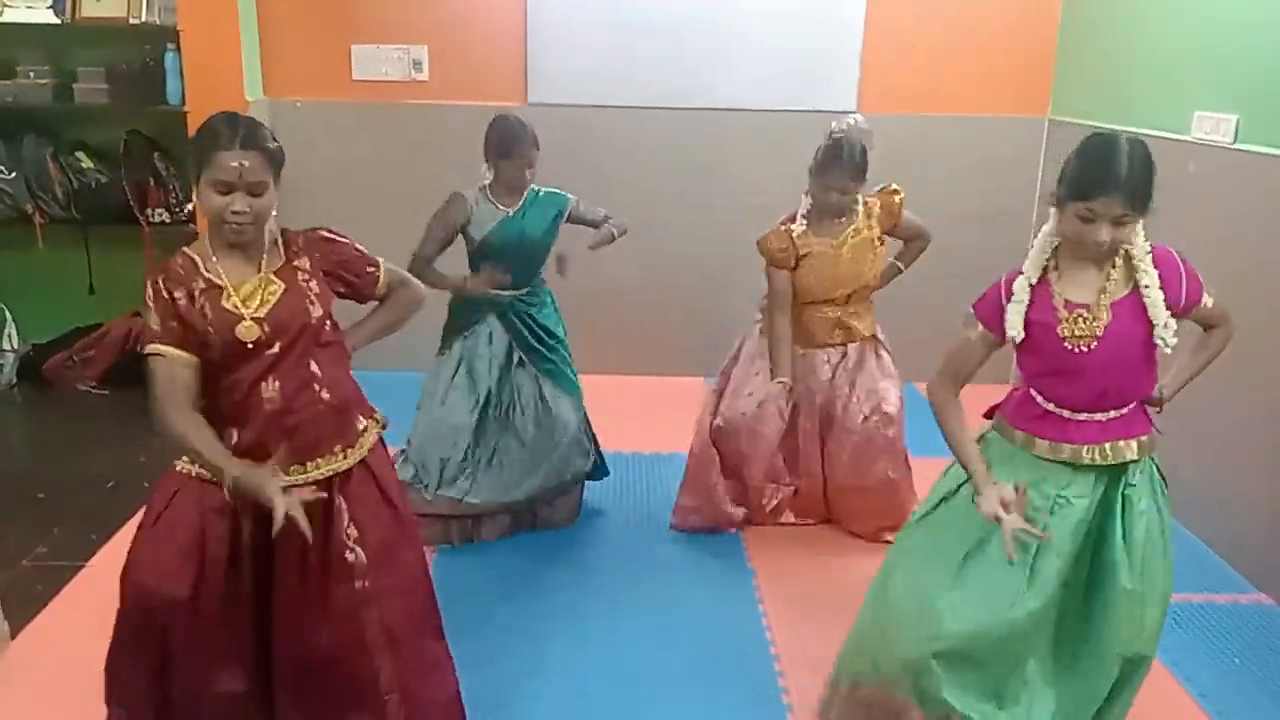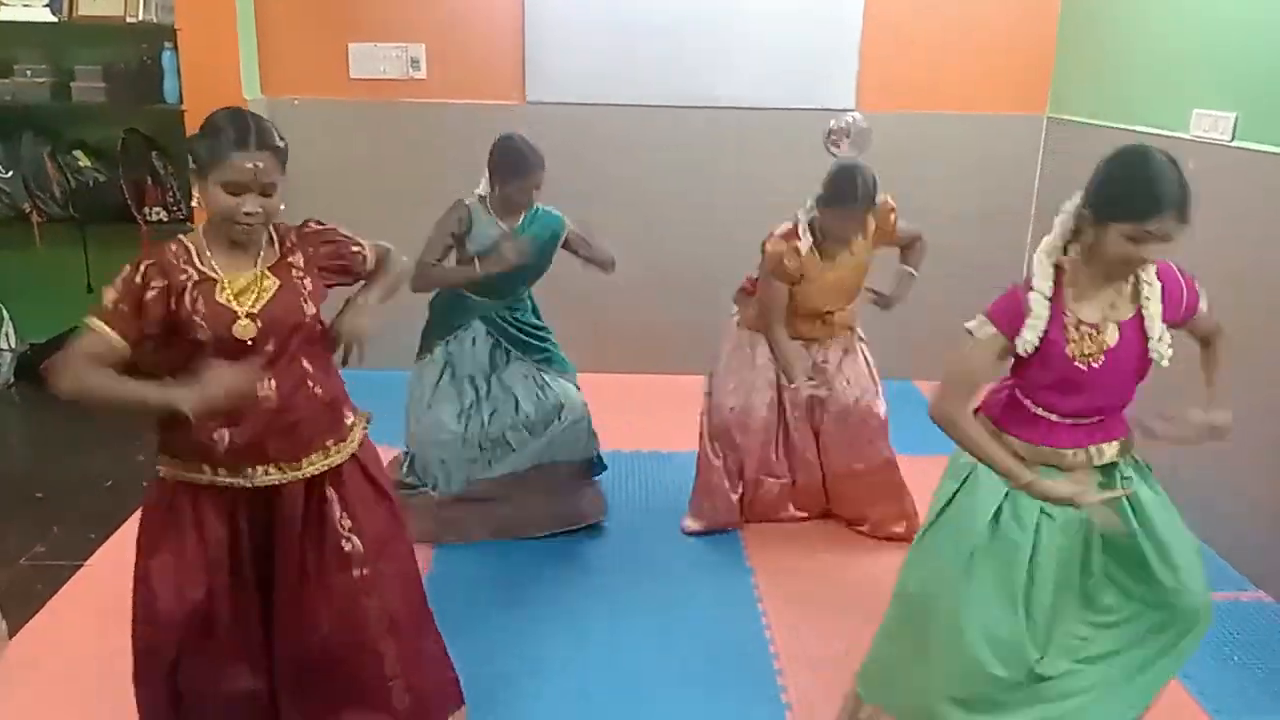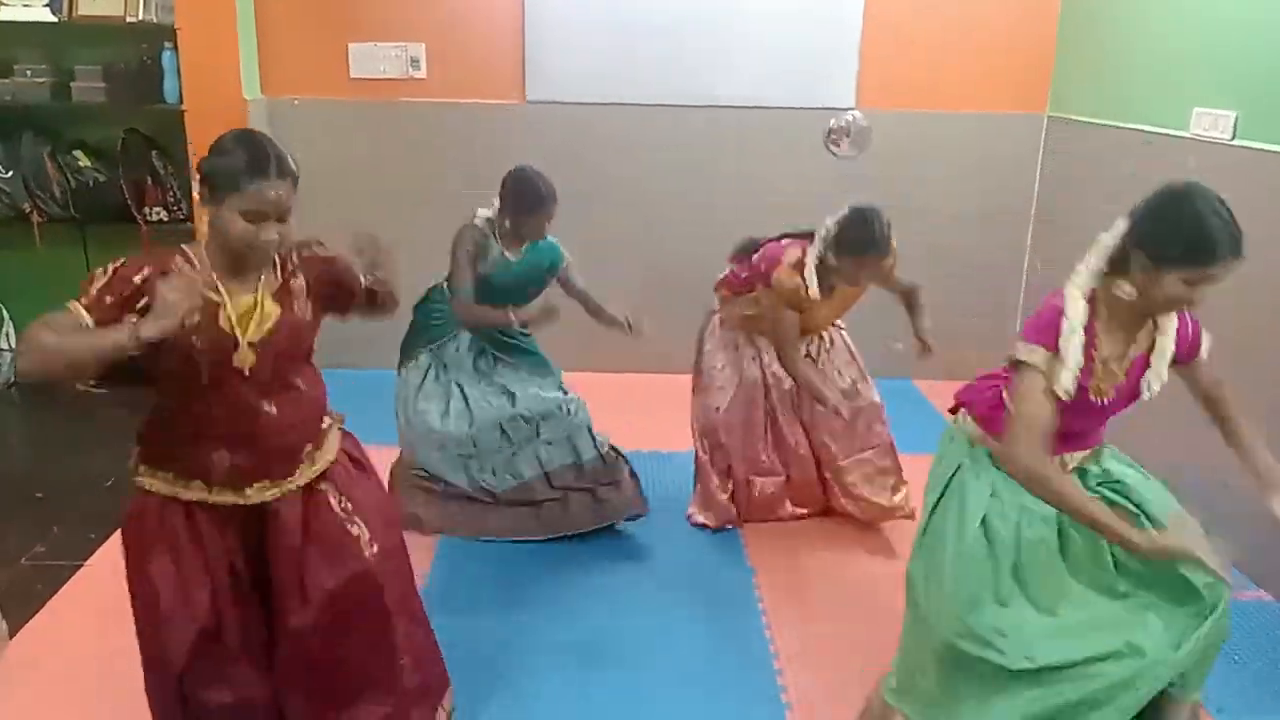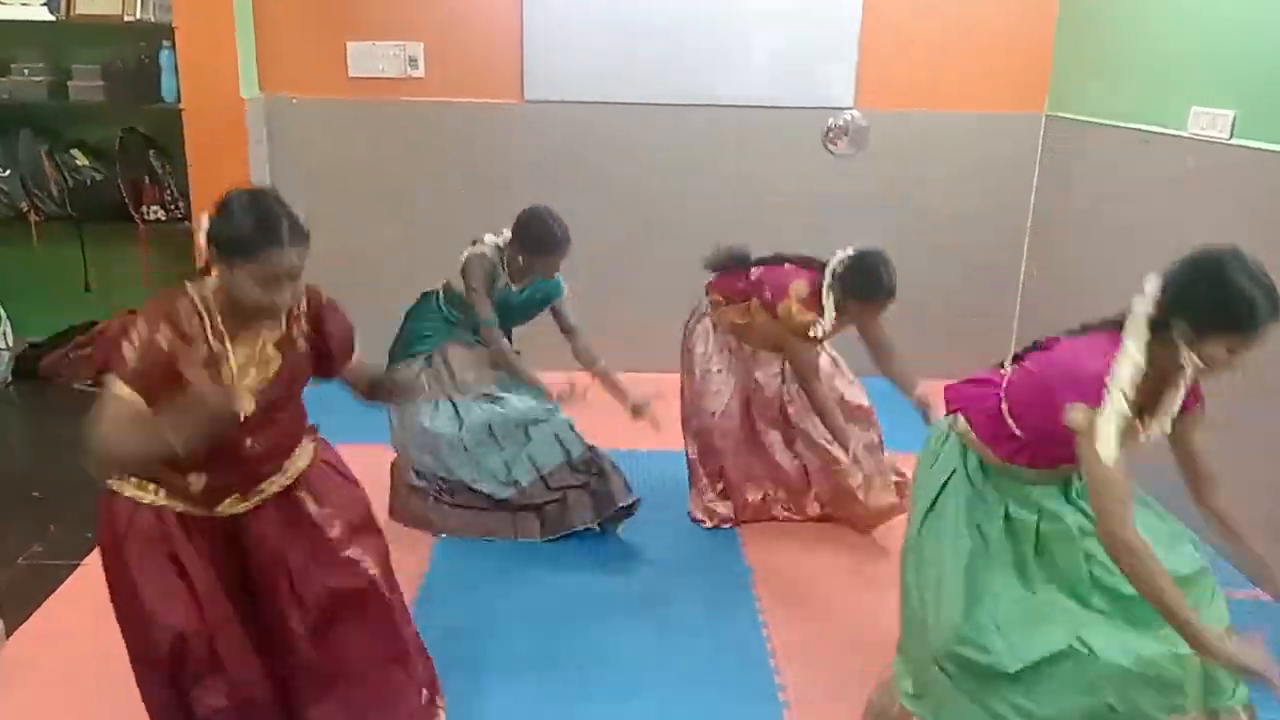
dt=0.1s
person 1, frame 1
left shoulder: (317, 256)
right shoulder: (175, 288)
left elbow: (406, 293)
right elbow: (174, 412)
left wrist: (335, 355)
right wrist: (252, 482)
left hip: (342, 474)
right hip: (225, 483)
left knee: (361, 625)
person 1, frame 2
left shoulder: (311, 248)
right shoulder: (160, 276)
left elbow: (390, 261)
right elbow: (70, 375)
left wrist: (361, 310)
right wrist: (179, 393)
left hip: (328, 471)
right hip: (209, 488)
left knee: (363, 614)
right knee: (203, 634)
person 1, frame 3
left shoulder: (308, 267)
right shoulder: (150, 279)
left elbow: (382, 302)
right elbow: (33, 358)
left wrist: (380, 279)
right wrist: (140, 332)
left hip: (311, 477)
right hip: (196, 503)
left knee: (360, 602)
right knee: (208, 652)
person 1, frame 4
left shoulder: (310, 313)
right shoulder: (165, 331)
left elbow: (360, 381)
right elbow: (109, 452)
right wrist: (192, 422)
left hip: (285, 484)
right hip: (173, 509)
left knee: (354, 588)
right knee: (196, 651)
person 2, frame 1
left shoulder: (1166, 274)
right shoulder: (1019, 288)
left elbow: (1221, 325)
right elbow: (944, 387)
left wrist: (1172, 386)
right wrist: (983, 478)
left hip: (1123, 475)
right hip: (1026, 461)
left knee: (1115, 633)
right knee: (945, 603)
person 2, frame 2
left shoulder: (1166, 288)
right shoulder: (1032, 299)
left elbow: (1212, 336)
right elbow: (948, 406)
left wrist: (1210, 407)
right wrist: (1038, 486)
left hip: (1109, 470)
right hip: (1019, 469)
left knee: (1174, 600)
right knee: (955, 620)
person 2, frame 3
left shoulder: (1177, 325)
right shoulder: (1060, 323)
left elbow: (1215, 400)
right elbow: (1020, 457)
right wrist: (1137, 539)
left hip: (1082, 466)
right hip: (991, 468)
left knee: (1190, 580)
right knee: (967, 624)
person 2, frame 4
left shoulder: (1181, 374)
right shoulder: (1096, 374)
left elbow: (1201, 480)
right elbow: (1118, 535)
left hip: (1059, 478)
right hip: (979, 472)
left knee: (1186, 581)
right knee: (964, 629)
person 3, frame 1
left shoulder: (552, 204)
right shoulder: (465, 206)
left elbow: (616, 226)
right elbow: (419, 265)
left wrist: (581, 243)
right wrist: (465, 285)
left hip: (534, 321)
right hip: (477, 326)
left knee: (554, 418)
right knee: (456, 421)
left ankle: (549, 503)
right ankle: (456, 506)
person 3, frame 2
left shoulder: (548, 222)
right shoulder: (465, 214)
left elbow: (605, 263)
right elbow: (422, 278)
left wrist: (585, 249)
right wrist: (486, 267)
left hip: (516, 326)
right hip: (462, 329)
left knee: (561, 406)
right knee: (446, 425)
left ankle: (553, 500)
right ankle: (447, 504)
person 3, frame 3
left shoulder: (549, 251)
right shoulder: (473, 236)
left elbow: (586, 299)
right elbow: (460, 310)
left wrist: (616, 320)
right wrist: (522, 316)
left hip: (498, 340)
right hip: (441, 339)
left knee: (554, 407)
right knee: (439, 426)
right ankle: (447, 497)
person 3, frame 4
left shoulder: (550, 284)
right shoulder: (481, 264)
left elbow: (578, 342)
right elbow: (494, 343)
left wrist: (625, 397)
right wrist: (547, 393)
left hip: (486, 352)
right hip: (433, 342)
left knee: (535, 416)
right knee: (433, 428)
right ankle: (445, 501)
person 4, frame 1
left shoulder: (879, 214)
right shoulder: (787, 238)
left elbow: (921, 236)
right elbow: (778, 315)
left wrist: (888, 274)
right wrist: (787, 377)
left hip: (855, 348)
right hip: (789, 344)
left knee: (873, 435)
right knee: (745, 422)
left ankle: (864, 512)
right ankle: (744, 502)
person 4, frame 2
left shoulder: (873, 229)
right shoulder: (785, 250)
left elbow: (915, 240)
right elbow: (775, 325)
left wrist: (905, 278)
right wrist: (796, 383)
left hip: (833, 339)
right hip: (766, 337)
left knee: (858, 422)
right knee: (739, 418)
left ankle: (867, 510)
right ankle: (737, 503)
person 4, frame 3
left shoulder: (867, 264)
right shoulder: (788, 274)
left elbow: (909, 289)
right elbow: (784, 348)
left wrist: (919, 322)
right wrist: (829, 401)
left hip: (811, 335)
right hip: (744, 333)
left knee: (858, 403)
right knee: (730, 418)
left ankle: (856, 494)
right ankle: (727, 501)
person 4, frame 4
left shoulder: (860, 297)
right shoulder: (797, 307)
left elbow: (884, 351)
right elbow: (809, 382)
left wrist: (916, 394)
right wrist: (847, 443)
left hip: (792, 342)
right hip: (728, 332)
left knee: (848, 403)
right knee: (722, 417)
right ankle: (723, 499)
